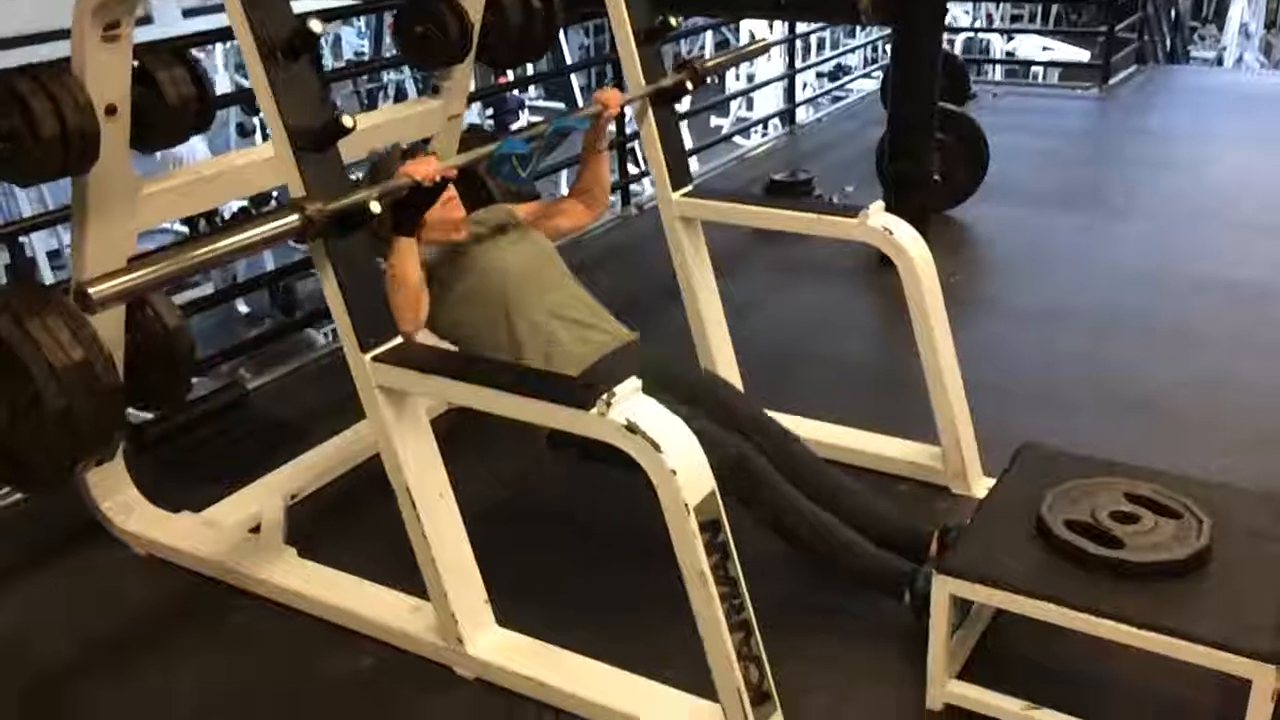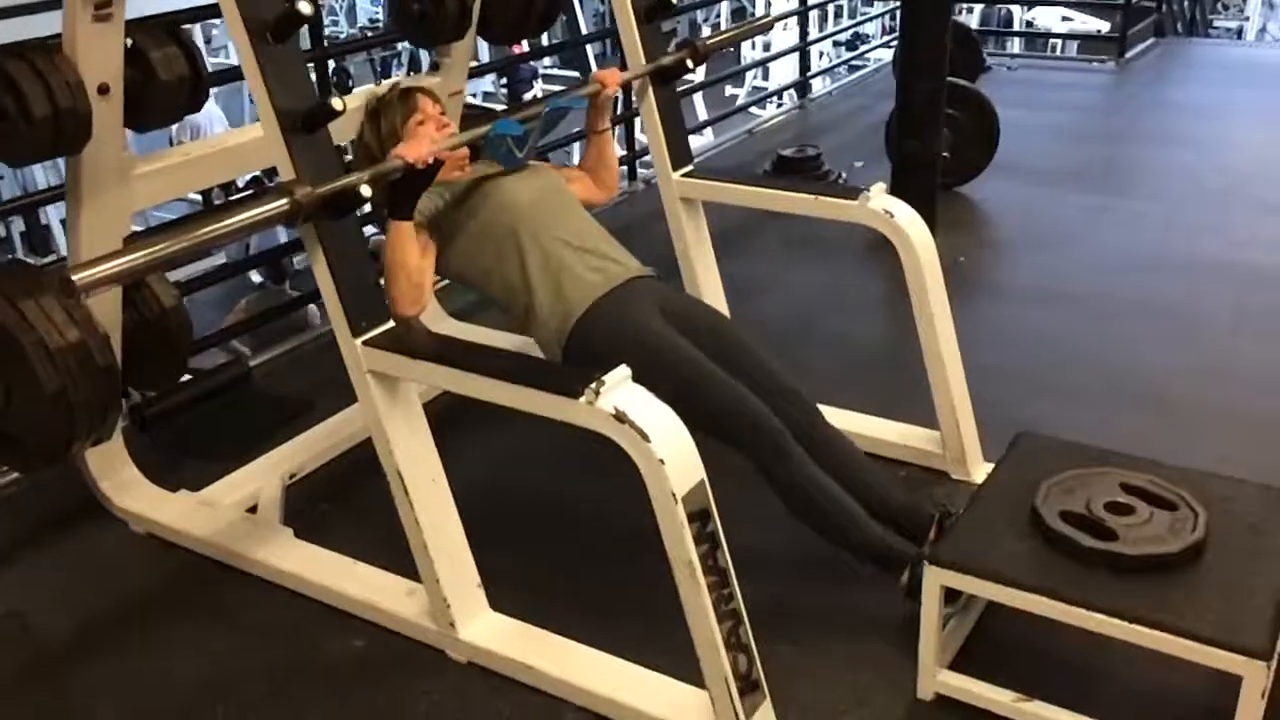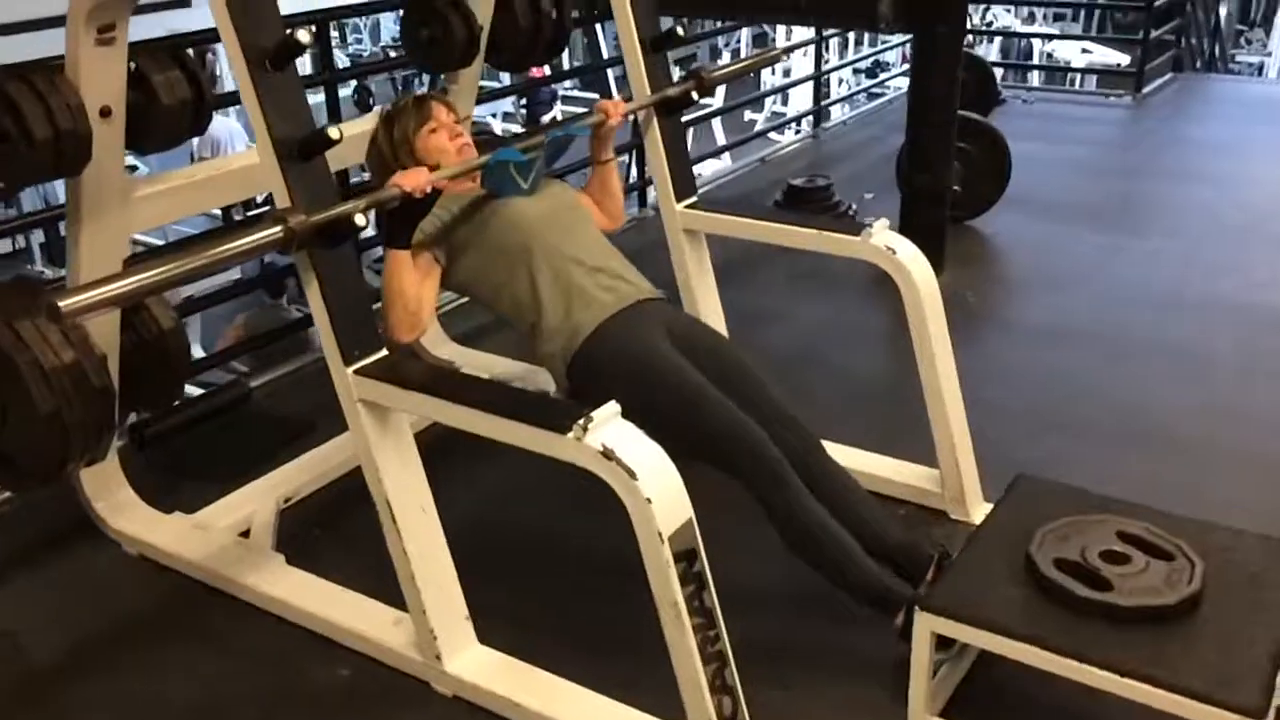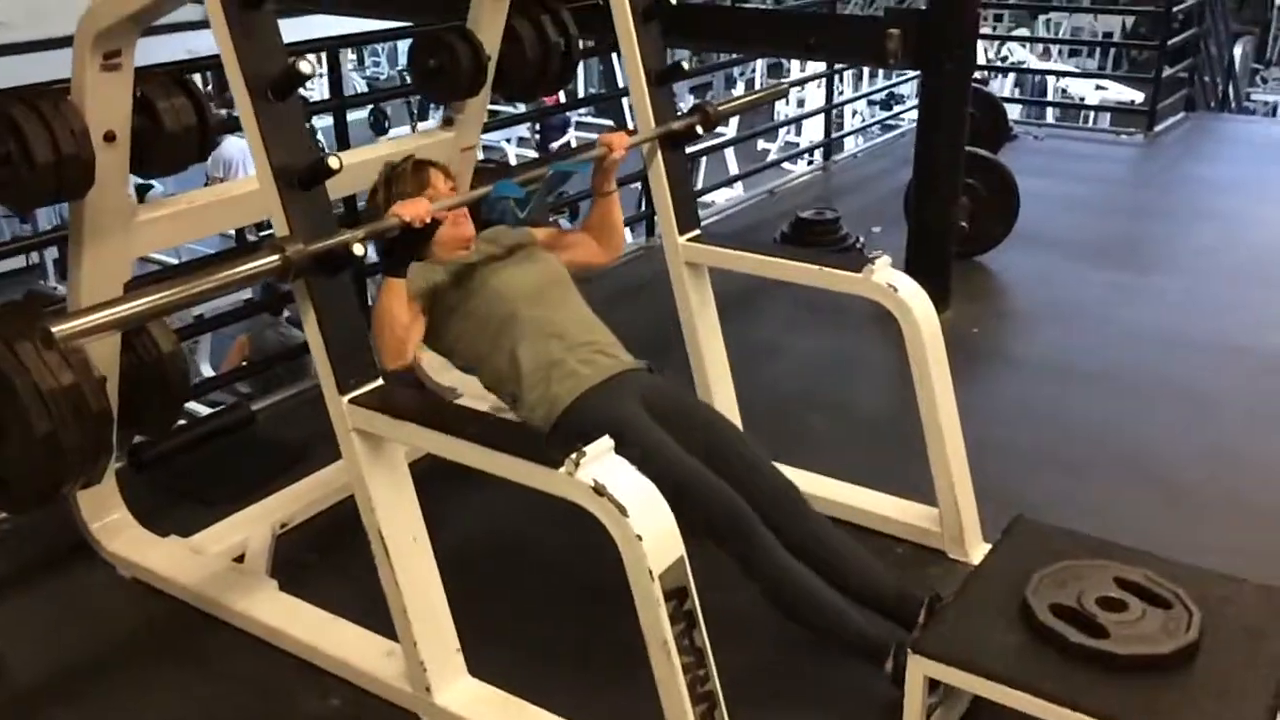
dt=0.2s
person 1, frame 1
left shoulder: (493, 223)
right shoulder: (426, 268)
left elbow: (586, 205)
right elbow: (405, 325)
left wrist: (598, 132)
right wrist: (405, 217)
left hip: (629, 355)
left knee: (780, 447)
right knee: (743, 471)
left ankle: (929, 543)
right ankle: (910, 584)
person 1, frame 2
left shoulder: (502, 168)
right shoulder: (430, 211)
left elbow: (599, 186)
right elbow: (407, 305)
left wrist: (598, 112)
right wrist: (401, 198)
left hip: (646, 292)
right hip: (594, 327)
left knee: (794, 411)
right knee: (760, 433)
left ankle: (927, 524)
right ankle: (910, 565)
person 1, frame 3
right shoulder: (435, 225)
left elbow: (609, 217)
right elbow: (405, 330)
left wrist: (602, 141)
right wrist: (398, 225)
left hip: (660, 315)
right hip: (604, 347)
left knee: (798, 446)
right knee: (763, 466)
left ankle: (926, 566)
right ankle: (902, 606)
person 1, frame 4
left shoulder: (507, 240)
right shoulder: (427, 284)
left elbow: (605, 246)
right elbow: (394, 357)
left wrist: (605, 176)
right wrist: (395, 255)
left hip: (637, 381)
right hip: (582, 413)
left knee: (778, 499)
right knee: (738, 525)
left ankle: (919, 611)
right ankle: (894, 654)
